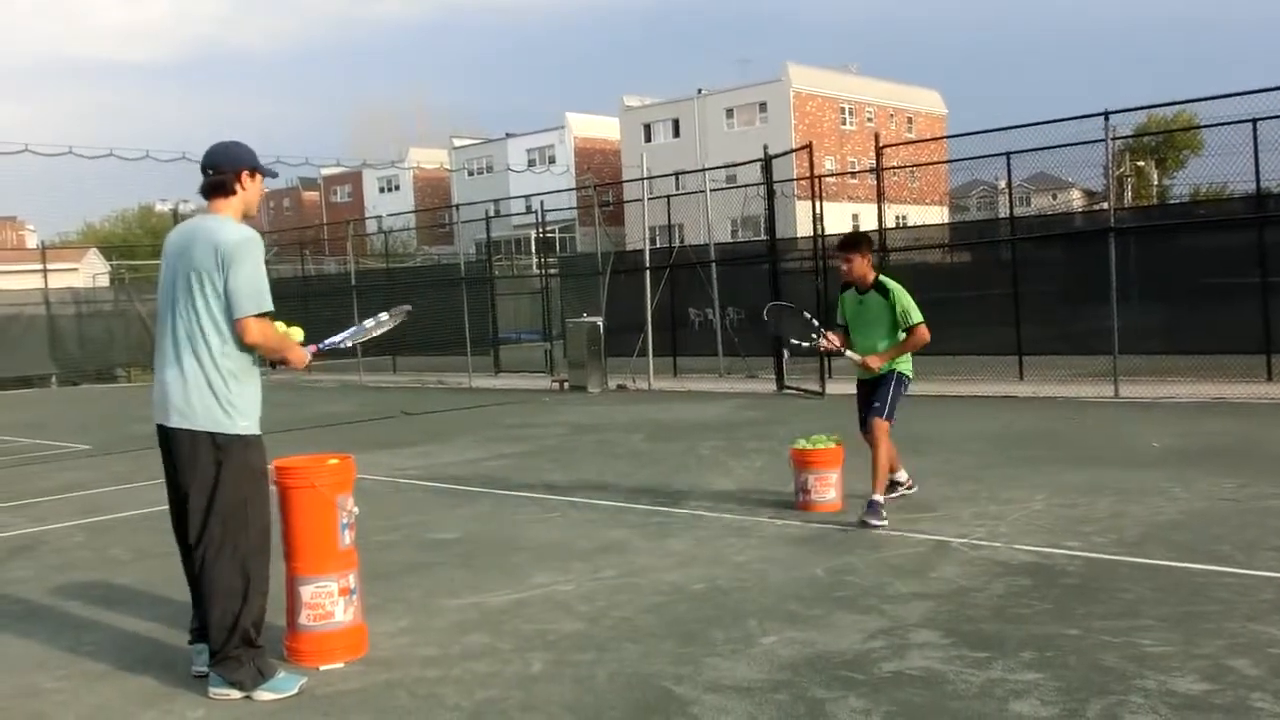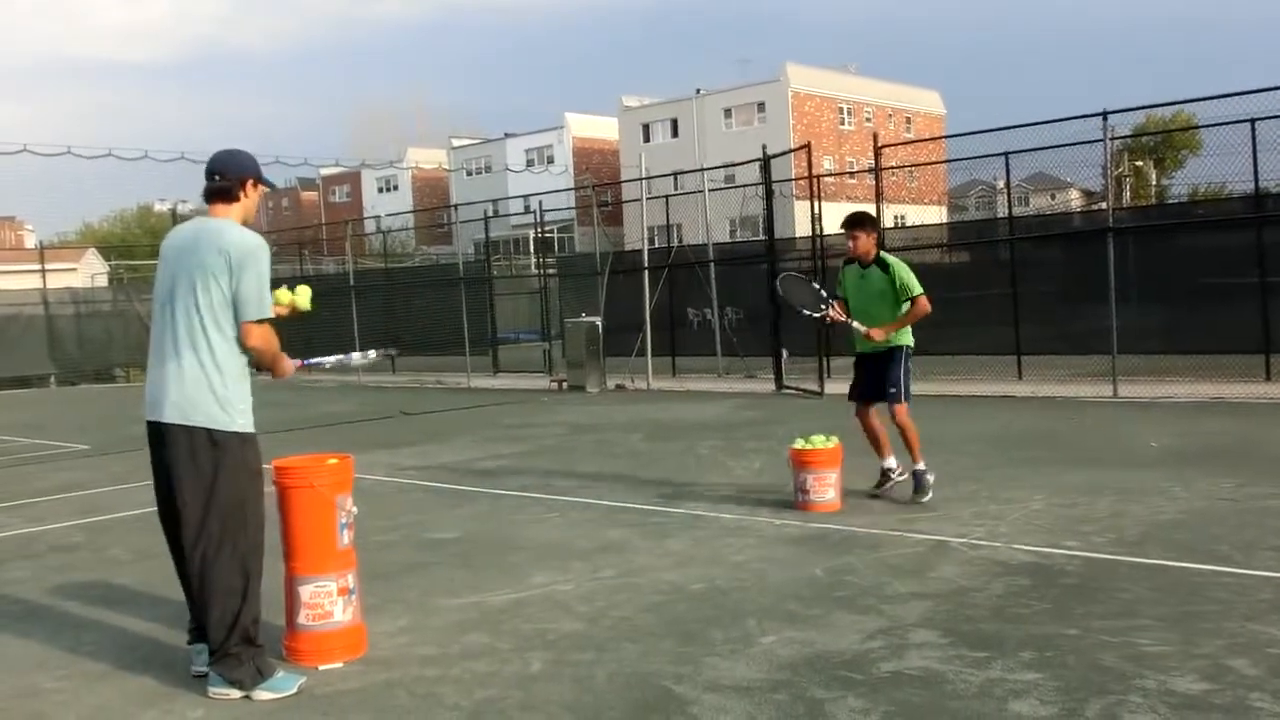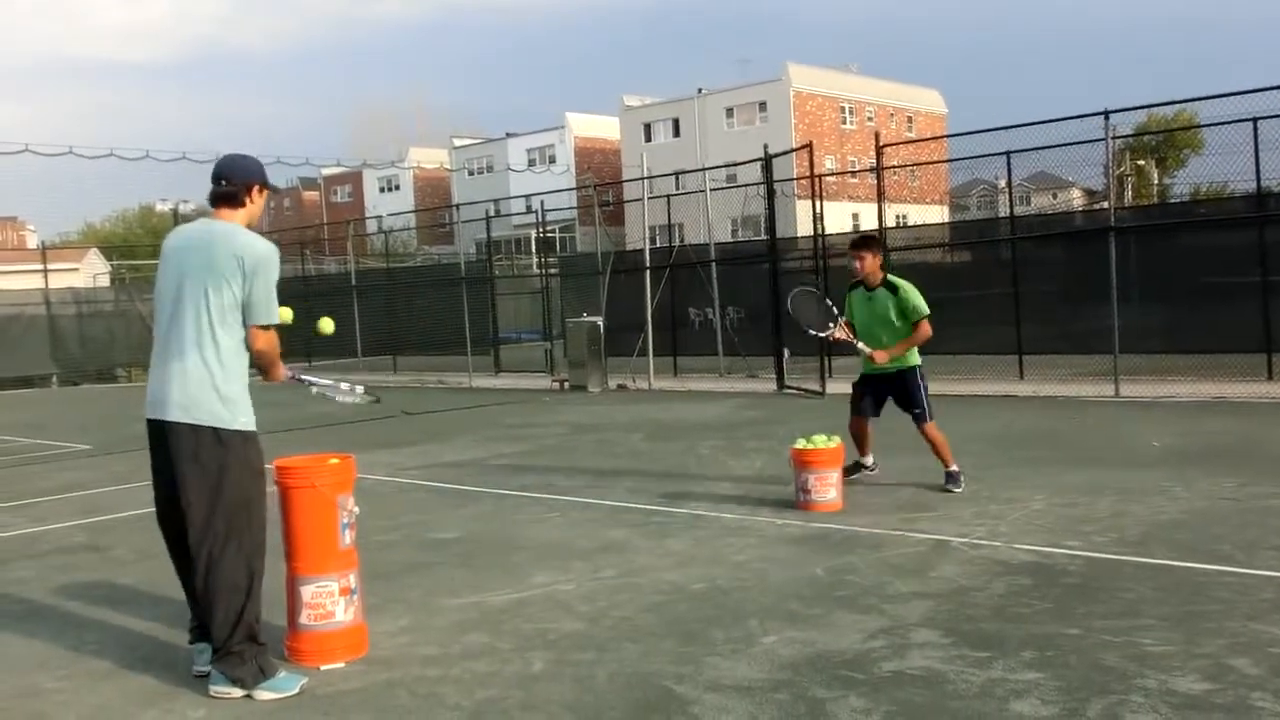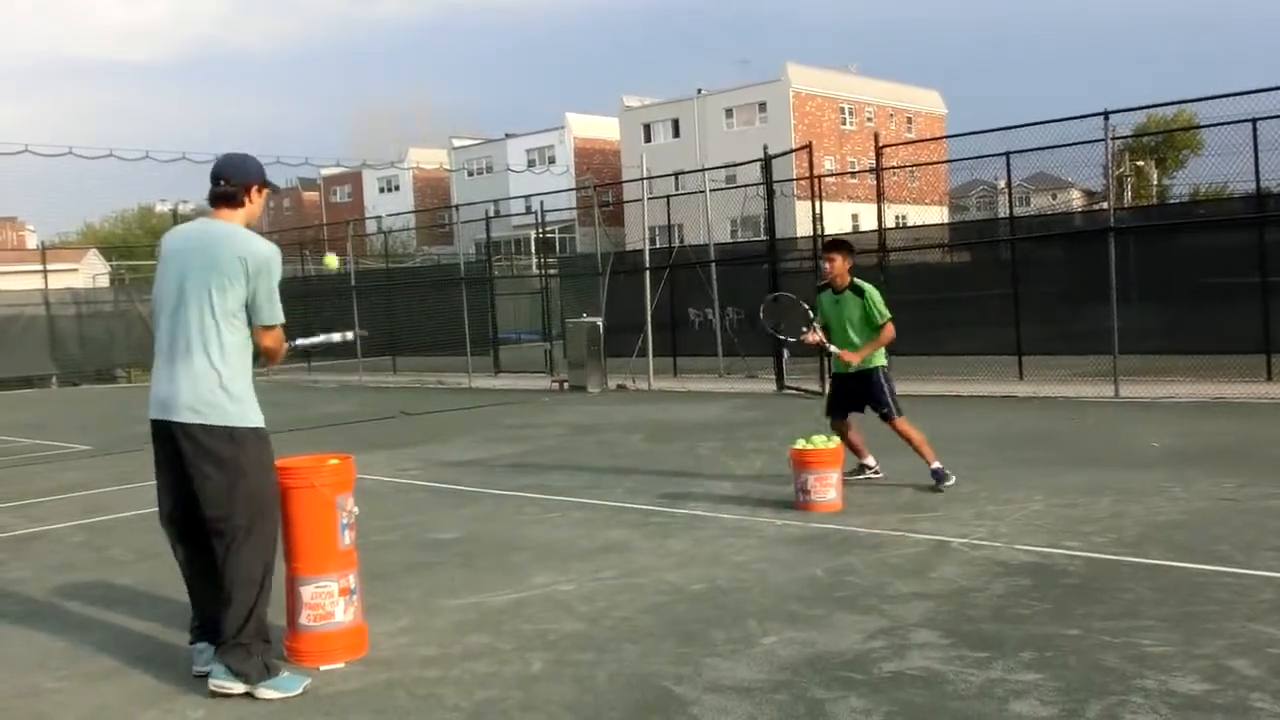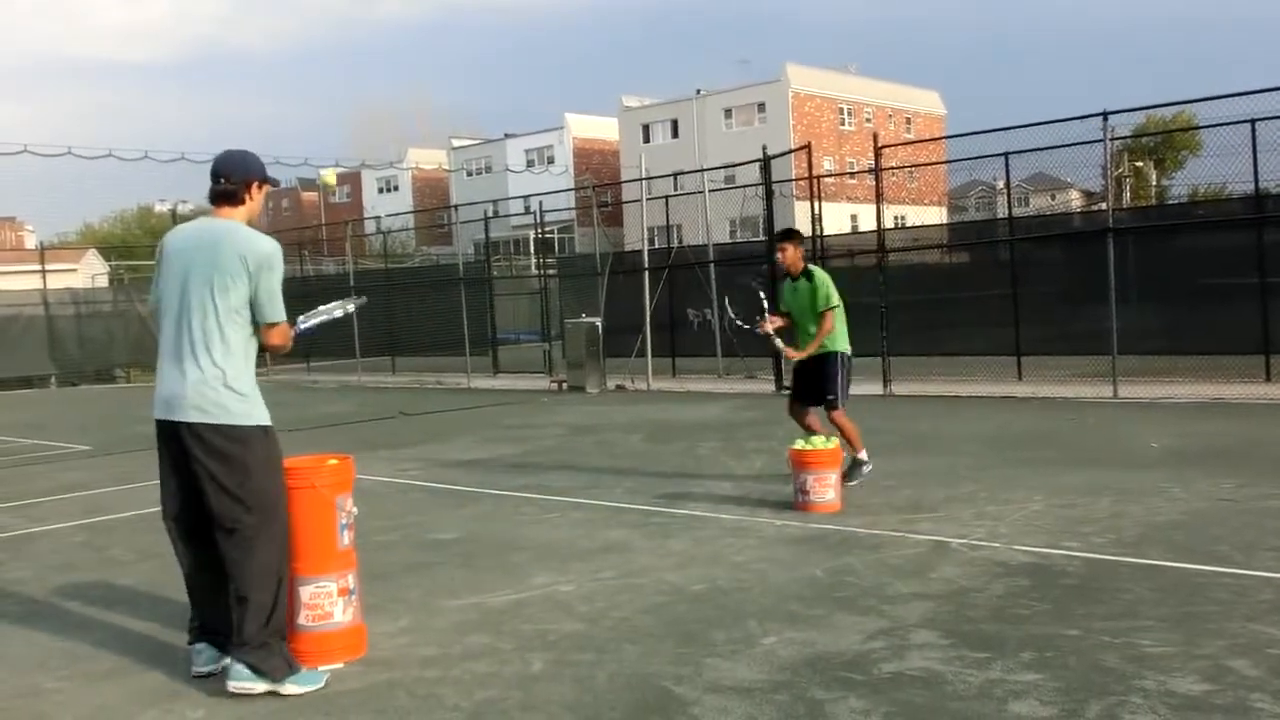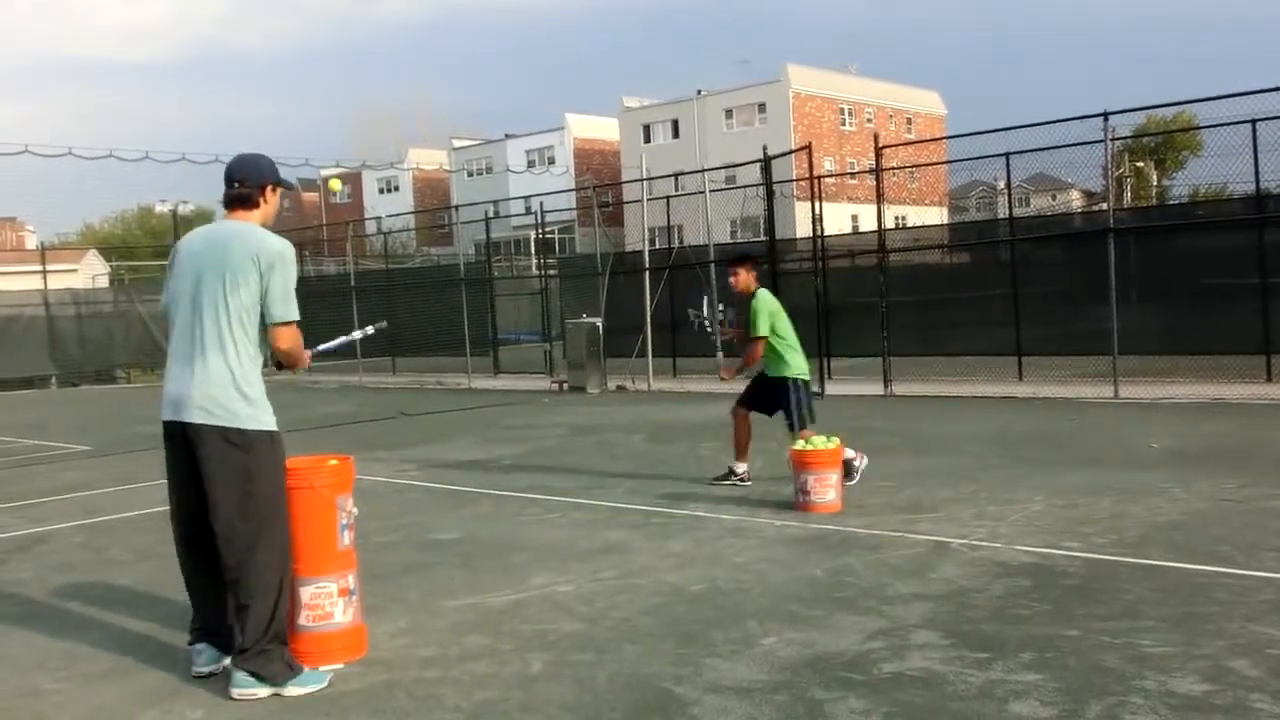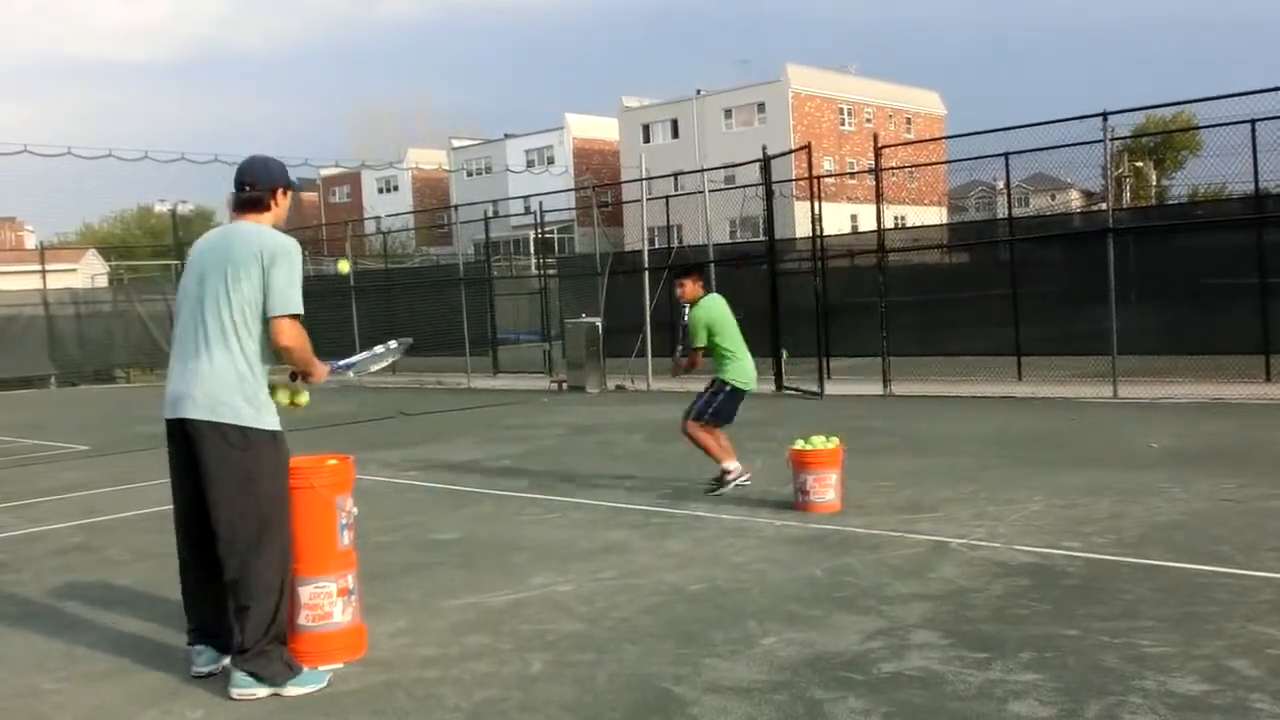
dt=0.2s
person 1, frame 1
left shoulder: (179, 237)
right shoulder: (239, 239)
right elbow: (251, 330)
left wrist: (271, 341)
right wrist: (289, 350)
left hip: (176, 412)
right hip: (219, 417)
left knee: (200, 536)
right knee: (236, 540)
left ankle: (208, 642)
right ankle: (236, 666)
person 1, frame 2
left shoulder: (176, 239)
right shoulder: (245, 244)
right elbow: (254, 337)
left wrist: (263, 308)
right wrist: (279, 363)
left hip: (166, 408)
right hip: (213, 414)
left knee: (191, 534)
right knee: (231, 538)
left ankle: (206, 641)
right ankle: (234, 665)
person 1, frame 3
left shoulder: (176, 240)
right shoulder: (256, 249)
right elbow: (260, 340)
right wrist: (274, 368)
left hip: (165, 407)
right hip: (216, 413)
left knee: (188, 531)
right knee: (233, 537)
left ankle: (207, 641)
right ankle: (236, 664)
person 1, frame 4
left shoulder: (172, 240)
right shoulder: (258, 251)
right elbow: (268, 339)
right wrist: (279, 350)
left hip: (168, 407)
right hip: (223, 412)
left knee: (192, 530)
right knee: (250, 530)
left ankle: (208, 640)
right ankle: (241, 659)
person 1, frame 5
left shoulder: (172, 240)
right shoulder: (259, 248)
right elbow: (273, 336)
right wrist: (287, 337)
left hip: (171, 407)
right hip: (229, 410)
left knee: (195, 531)
right knee: (260, 529)
left ankle: (209, 642)
right ankle: (258, 659)
person 1, frame 6
left shoulder: (189, 244)
right shoulder: (272, 248)
right elbow: (282, 339)
right wrist: (300, 357)
left hip: (179, 408)
right hip: (235, 413)
left knee: (198, 533)
right knee: (259, 538)
left ankle: (210, 642)
right ankle: (259, 664)
person 1, frame 7
left shoulder: (203, 245)
right shoulder: (277, 246)
right elbow: (285, 335)
right wrist: (313, 368)
left hip: (183, 405)
right hip: (238, 412)
left knee: (199, 532)
right knee: (259, 537)
left ankle: (208, 642)
right ankle: (257, 665)
person 2, frame 1
left shoulder: (892, 292)
right shoulder: (846, 293)
left elbow: (922, 335)
right elbow: (846, 332)
left wrist: (882, 358)
right wrist: (837, 340)
left hip: (894, 371)
right hip: (867, 374)
left knee: (877, 427)
right knee: (872, 433)
left ankle: (876, 502)
right ankle: (900, 479)
person 2, frame 2
left shoulder: (893, 267)
right shoulder: (847, 268)
left elbow: (923, 306)
right elbow: (844, 303)
left wrist: (884, 330)
right wrist: (838, 312)
left hip: (896, 346)
right hip: (866, 348)
left knee: (898, 411)
right knee: (863, 411)
left ankle: (920, 470)
right ankle: (890, 467)
person 2, frame 3
left shoulder: (901, 290)
right shoulder: (854, 291)
left elbow: (925, 331)
right elbow: (854, 326)
left wrist: (889, 353)
right wrist: (844, 333)
left hip: (905, 367)
right hip: (872, 369)
left knee: (925, 426)
right knee: (857, 422)
left ankle: (952, 470)
right ankle: (866, 462)
person 2, frame 4
left shoulder: (866, 292)
right shoulder: (822, 294)
left elbow: (888, 331)
right elbow: (824, 328)
left wrist: (859, 355)
right wrist: (816, 336)
left hip: (871, 366)
right hip: (842, 370)
left knee: (897, 422)
right knee: (838, 423)
left ankle: (936, 467)
right ankle: (869, 464)
person 2, frame 5
left shoulder: (818, 278)
right shoulder: (787, 283)
left elbow: (828, 322)
right elbow: (790, 318)
left wrist: (804, 352)
right wrist: (775, 322)
left hip: (832, 351)
right hip: (804, 355)
left knee: (835, 413)
right knee: (797, 409)
left ankle: (861, 459)
person 2, frame 6
left shoulder: (759, 303)
right shoulder: (759, 298)
left elbow: (757, 351)
left wrist: (733, 371)
left hip: (790, 373)
right hip: (773, 372)
left knee: (802, 434)
right knee: (739, 411)
left ankle: (853, 459)
right ankle: (739, 470)
person 2, frame 7
left shoulder: (697, 313)
right shoulder: (716, 299)
left elbow: (696, 361)
left wrist: (681, 367)
left hip: (732, 376)
right hip: (743, 373)
left knee: (691, 426)
right knee: (708, 425)
left ankle: (731, 467)
right ankle: (737, 471)
